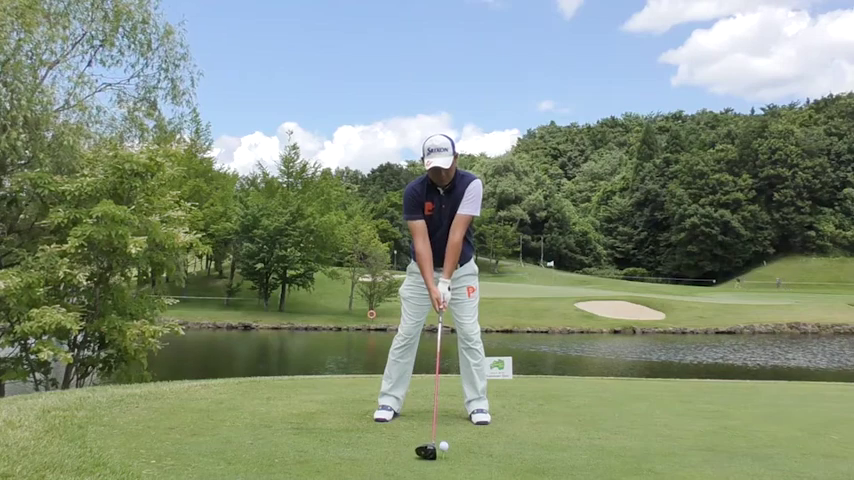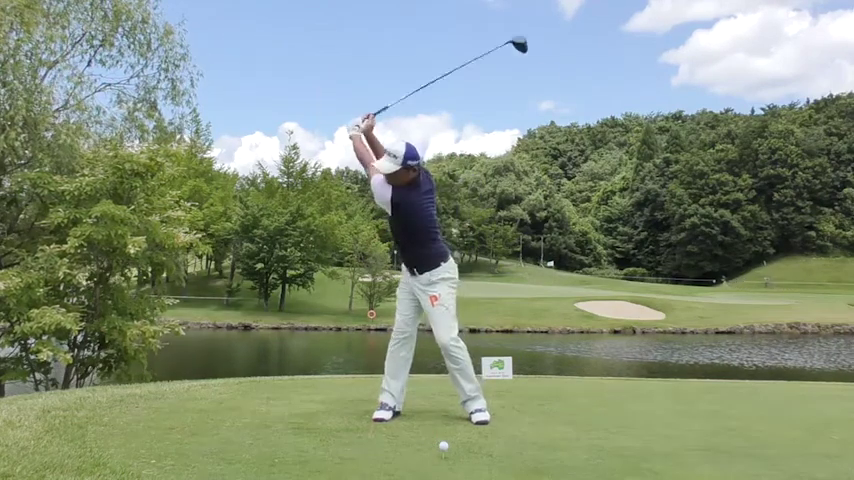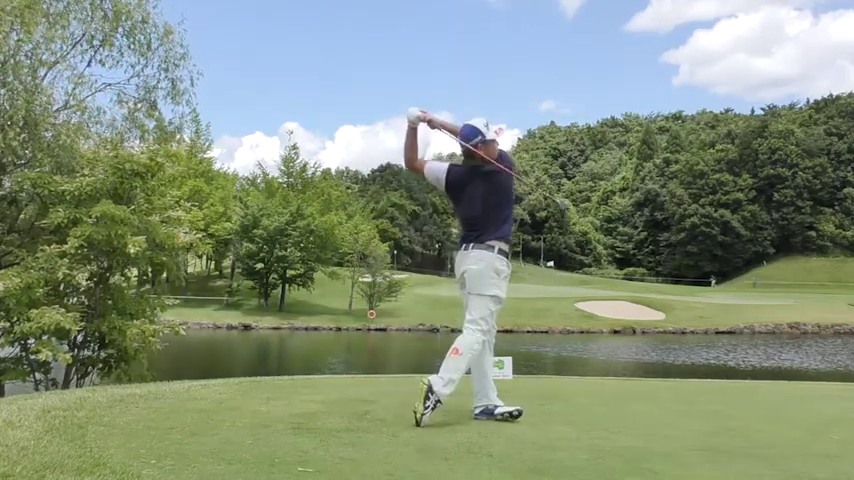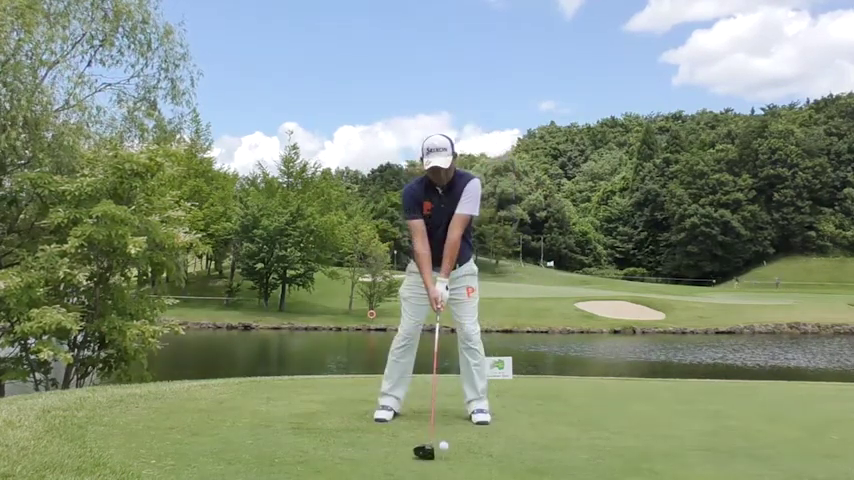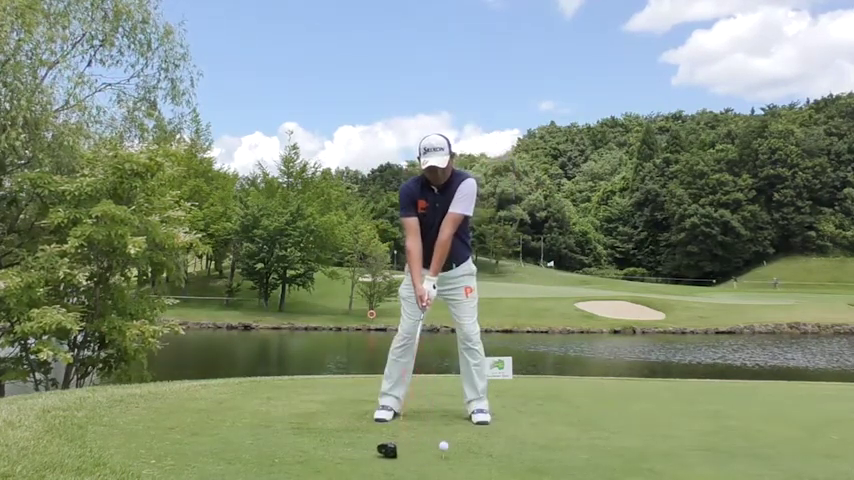
dt=1s
person 1, frame 1
left shoulder: (471, 184)
right shoulder: (414, 192)
left elbow: (456, 234)
right elbow: (420, 241)
left wrist: (446, 281)
right wrist: (431, 286)
left hip: (461, 270)
right hip: (421, 270)
left knee: (470, 335)
right knee: (406, 334)
left ankle: (477, 403)
right ankle: (389, 401)
person 1, frame 2
left shoulder: (391, 195)
right shoulder: (421, 176)
left elbow: (370, 164)
right elbow: (383, 164)
left wrist: (357, 137)
right wrist: (369, 135)
left hip: (436, 275)
right hip: (412, 272)
left knee: (447, 338)
right knee: (401, 334)
left ankle: (475, 402)
right ankle: (391, 400)
person 1, frame 3
left shoulder: (453, 175)
right shoulder: (503, 166)
left elbow: (412, 163)
right elbow: (474, 141)
left wrist: (413, 125)
right wrist: (436, 122)
left hip: (467, 256)
right hip: (490, 259)
left knee: (482, 332)
right knee: (477, 330)
left ankle: (486, 403)
right ankle: (438, 388)
person 1, frame 4
left shoulder: (470, 184)
right shoulder: (412, 192)
left elbow: (455, 234)
right elbow: (420, 241)
left wrist: (444, 280)
right wrist: (430, 285)
left hip: (460, 270)
right hip: (421, 270)
left knee: (469, 333)
right knee: (406, 333)
left ankle: (478, 403)
right ankle: (389, 401)
person 1, frame 5
left shoulder: (466, 183)
right shoulder: (409, 190)
left elbow: (446, 233)
right elbow: (412, 238)
left wrist: (432, 279)
right wrist: (418, 282)
left hip: (458, 270)
right hip: (419, 269)
left knee: (469, 333)
right knee: (406, 333)
left ankle: (477, 403)
right ankle: (389, 401)
